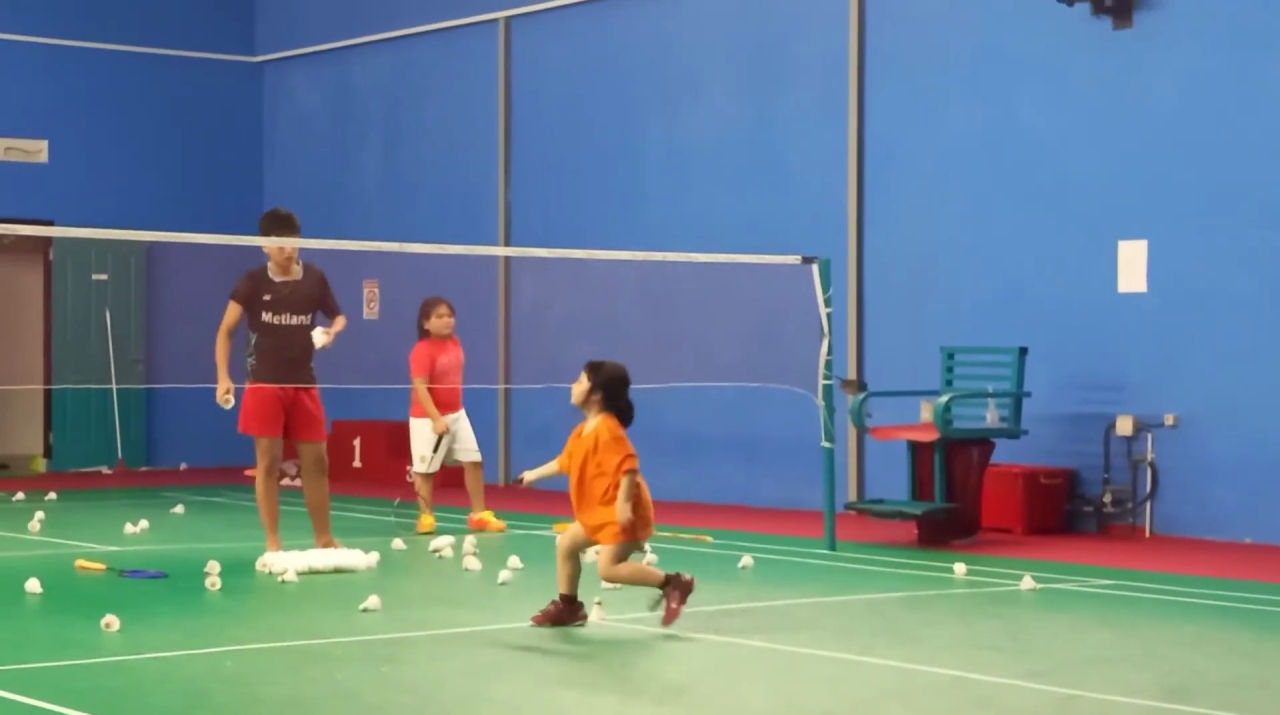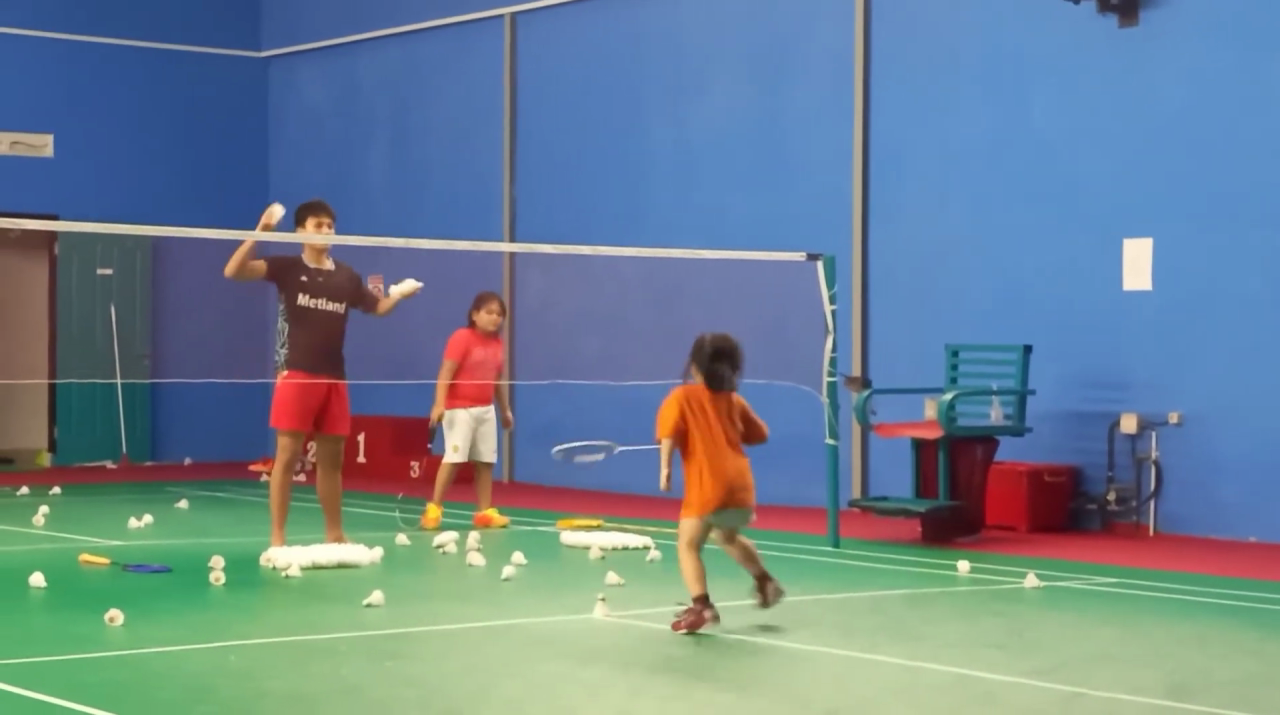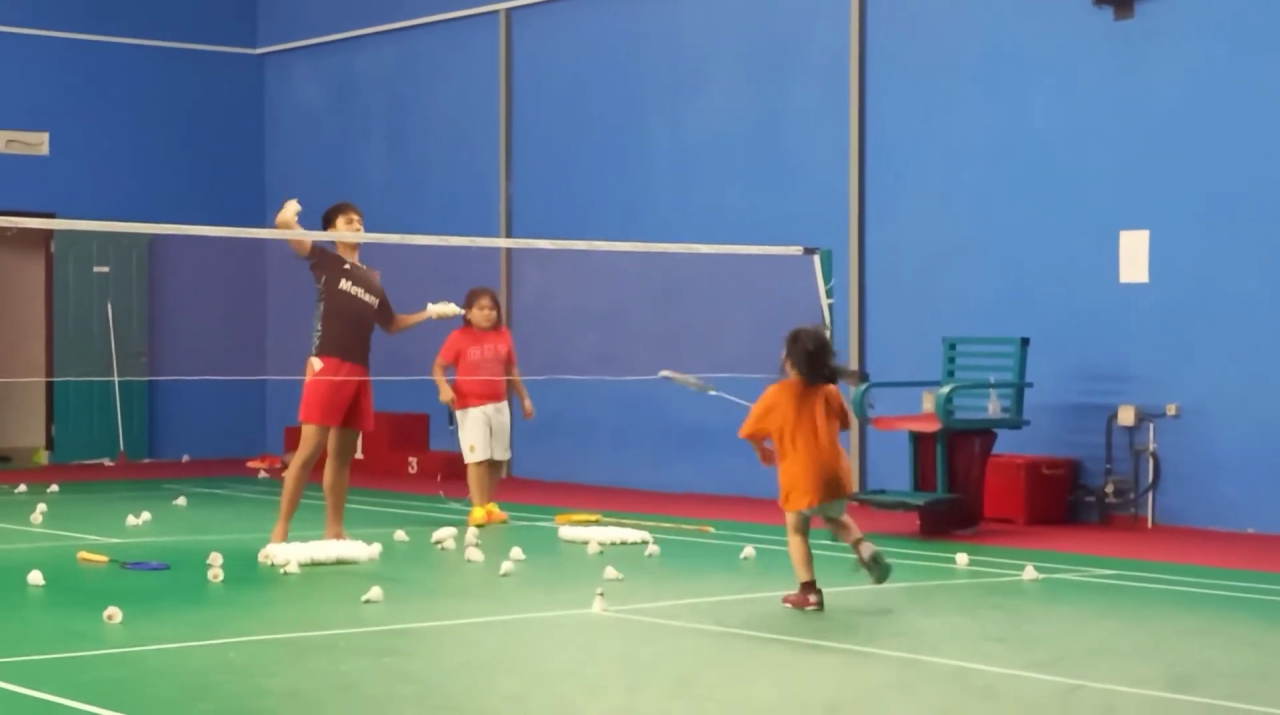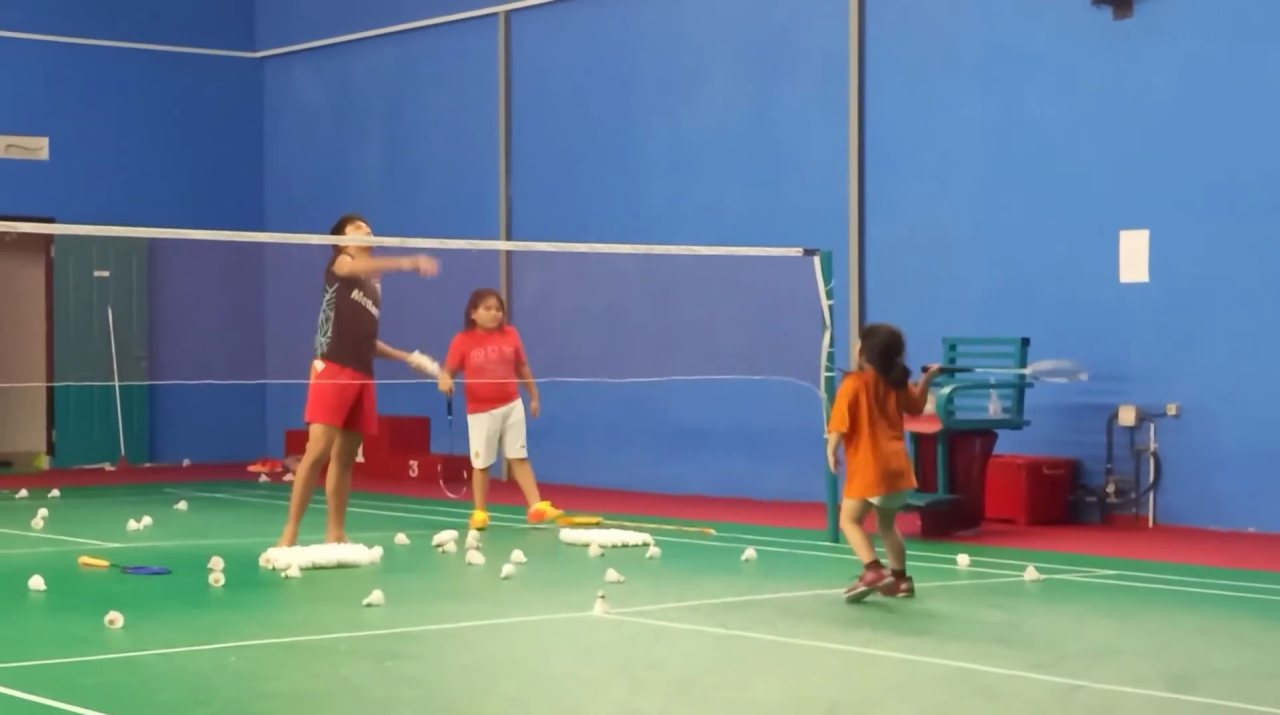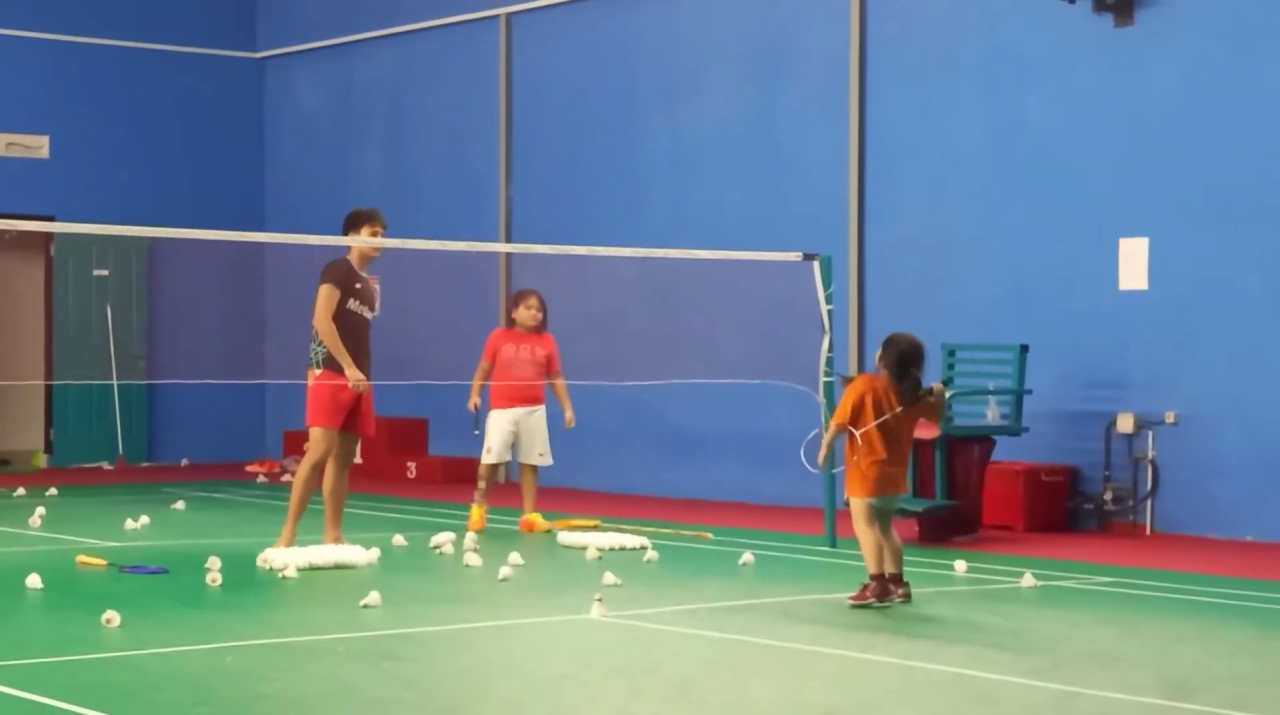
dt=0.5s
person 1, frame 1
left shoulder: (315, 278)
right shoulder: (252, 282)
left elbow: (338, 316)
right elbow: (225, 331)
left wrist: (331, 331)
right wrist: (223, 377)
left hip: (304, 385)
right hip: (264, 385)
left knee: (317, 462)
right knee: (268, 464)
left ankle: (324, 539)
right ankle: (272, 543)
person 1, frame 2
left shoulder: (347, 276)
right shoulder: (287, 268)
left elbow: (377, 307)
right elbow: (231, 271)
left wrist: (399, 294)
right wrist: (259, 231)
left hip: (334, 378)
right hip: (296, 375)
left knee: (332, 459)
right knee: (288, 457)
left ankle: (335, 535)
right ankle: (277, 538)
person 1, frame 3
left shoulder: (372, 280)
right shoulder: (325, 260)
left elbow: (391, 324)
right elbow: (284, 222)
left wrist: (431, 312)
right wrist: (292, 208)
left hip: (359, 372)
right hip: (327, 367)
left knee: (342, 454)
right knee: (309, 450)
left ankle: (334, 530)
right ankle: (281, 531)
person 1, frame 4
left shoulder: (373, 286)
right shoulder: (341, 263)
right elbow: (351, 267)
left wrist: (411, 357)
right wrist: (408, 263)
left hip: (363, 375)
right hip: (332, 369)
left knee: (345, 457)
right knee: (318, 451)
left ankle: (335, 534)
right ankle: (290, 535)
person 1, frame 5
left shoulder: (369, 286)
right shoulder: (337, 270)
right elbow: (321, 321)
right wrist: (348, 367)
left hip: (357, 380)
right hip: (330, 375)
left knee: (343, 458)
right knee: (320, 452)
left ankle: (333, 534)
right ankle: (288, 532)
person 2, frame 1
left shoulder: (608, 429)
right shoulder: (582, 429)
left elbow: (628, 467)
right elbow: (565, 462)
left wrist: (624, 503)
right wrist: (533, 473)
left hip: (620, 511)
right hip: (595, 511)
left knee: (608, 568)
right knee: (566, 546)
left ankle: (673, 583)
right ankle: (569, 606)
person 2, frame 2
left shoulder: (681, 397)
right shoulder: (735, 401)
left elbow: (668, 432)
right elbow: (758, 434)
left wrist: (664, 467)
left hip: (705, 486)
right hip: (737, 483)
left knee: (688, 545)
right knee: (729, 538)
left ankle: (702, 608)
right ankle: (764, 582)
person 2, frame 3
left shoulder: (775, 394)
right shoulder: (830, 392)
left elbow: (751, 432)
right elbow: (845, 424)
left wrist: (763, 452)
left hip: (801, 477)
right hip: (834, 474)
left knee: (796, 533)
right knee: (837, 520)
left ankle: (808, 591)
right ankle: (864, 549)
person 2, frame 4
left shoulder: (853, 383)
right shoulder: (897, 383)
left elbow: (840, 425)
right elbow: (915, 407)
left wrist: (831, 454)
right wrist: (927, 380)
left hip: (867, 469)
right hip: (896, 467)
left knee: (850, 520)
right knee: (886, 524)
left ankle: (874, 570)
right ankle: (900, 578)
person 2, frame 5
left shoulder: (864, 385)
right shoulder: (913, 394)
left elbow: (841, 419)
right elbow: (936, 415)
left wrist: (825, 444)
right wrist: (939, 395)
left hip: (867, 471)
right hip: (894, 473)
left knee: (864, 525)
right knee: (885, 527)
left ankle: (877, 584)
right ankle: (897, 583)
person 3, frame 1
left shoulder: (455, 343)
right shoulder: (422, 350)
right elbow: (420, 388)
right wrist: (436, 418)
left hip: (457, 414)
right hip: (427, 418)
left knee: (474, 460)
right knee: (425, 468)
left ankle: (479, 514)
right ankle: (425, 516)
person 3, frame 2
left shoulder: (498, 342)
right shoulder: (462, 338)
right elbow: (446, 373)
left wrist: (505, 409)
right wrist: (439, 404)
left hip: (486, 409)
right hip: (458, 408)
left knee: (486, 461)
right knee: (454, 457)
left ankle: (485, 512)
right ankle: (434, 508)
person 3, frame 3
left shoulder: (503, 335)
right shoulder: (459, 338)
left elbow: (511, 369)
right elbow: (438, 367)
left wrist: (524, 397)
right wrist: (444, 387)
left hip: (499, 405)
right hip: (470, 407)
left knee: (498, 458)
right knee: (477, 458)
left ankle: (489, 504)
right ankle: (478, 509)
person 3, frame 4
left shoulder: (510, 335)
right shoulder: (463, 341)
left elbow: (522, 368)
right elbow: (448, 369)
left wrist: (534, 396)
right wrist: (445, 379)
left hip: (512, 406)
right hip: (481, 410)
left knee: (519, 457)
right knee: (482, 463)
left ankle: (537, 507)
right ankle: (480, 512)
person 3, frame 5
left shoulder: (547, 341)
right shoulder: (499, 337)
left elbow: (556, 378)
right elbow: (483, 369)
left wrist: (567, 408)
right wrist: (475, 394)
left hip: (534, 410)
right hip: (502, 409)
left knee: (530, 464)
right knee: (491, 458)
left ankle: (529, 515)
right ankle: (478, 507)
